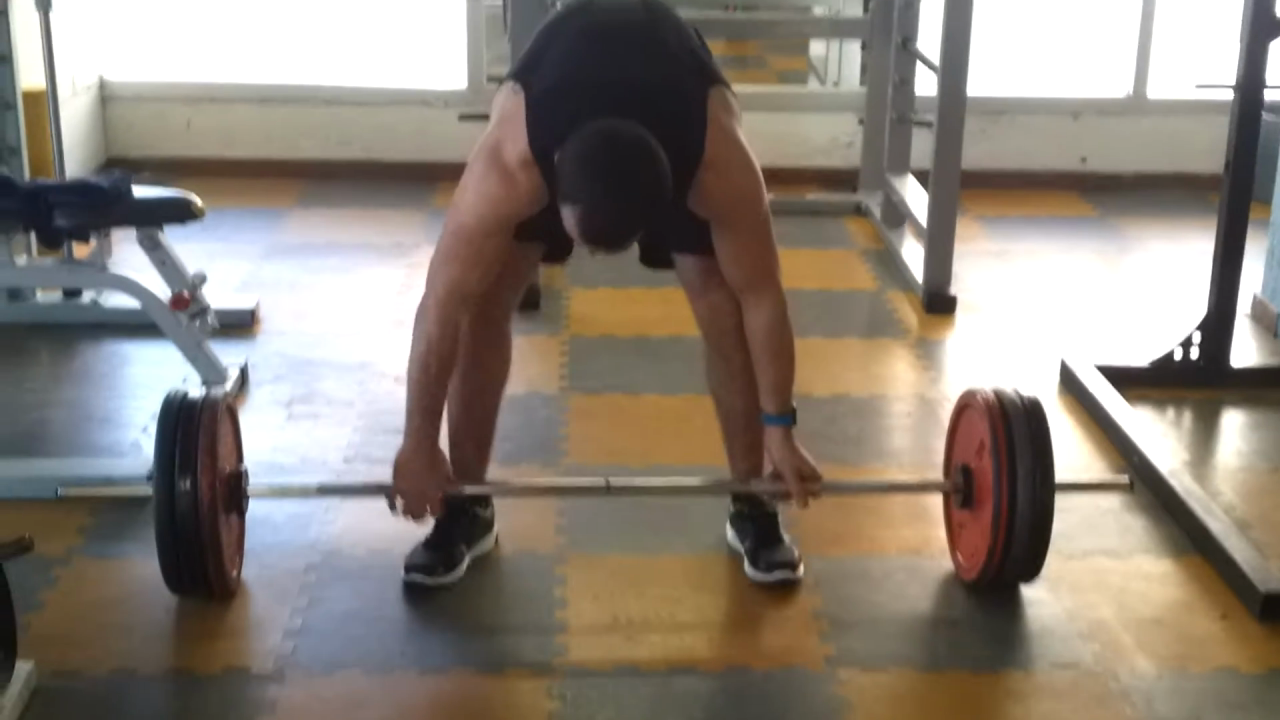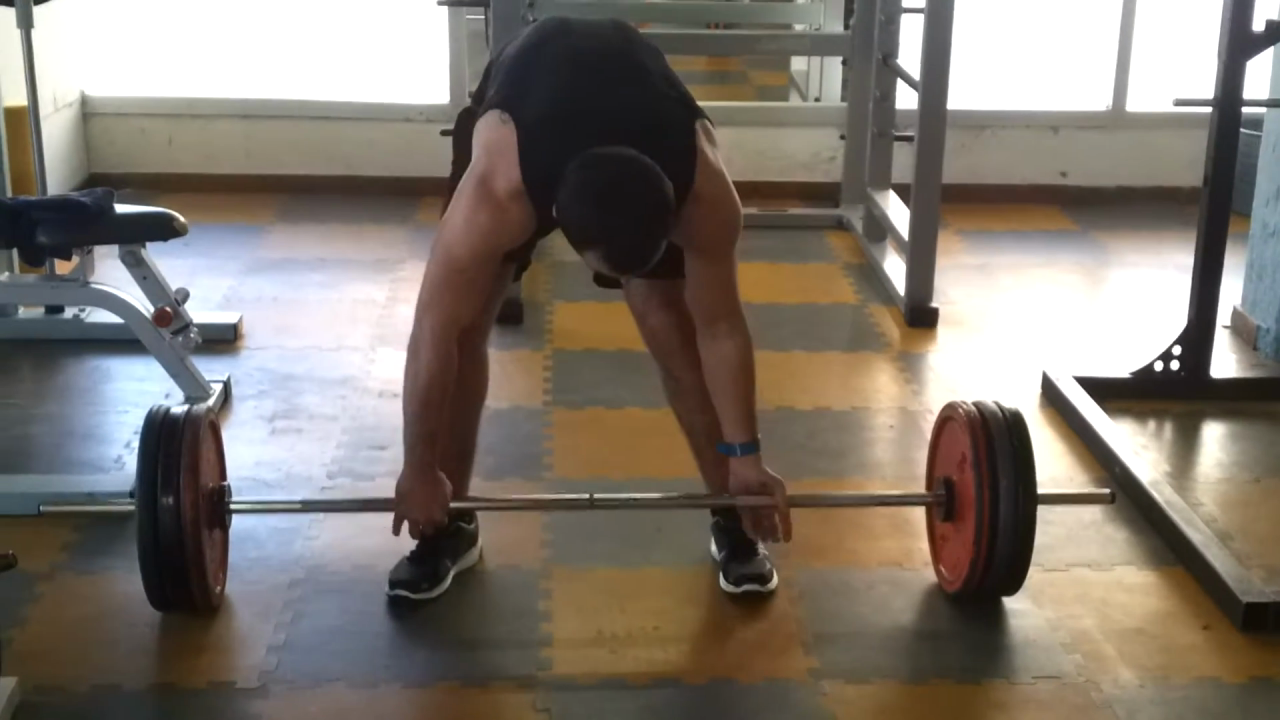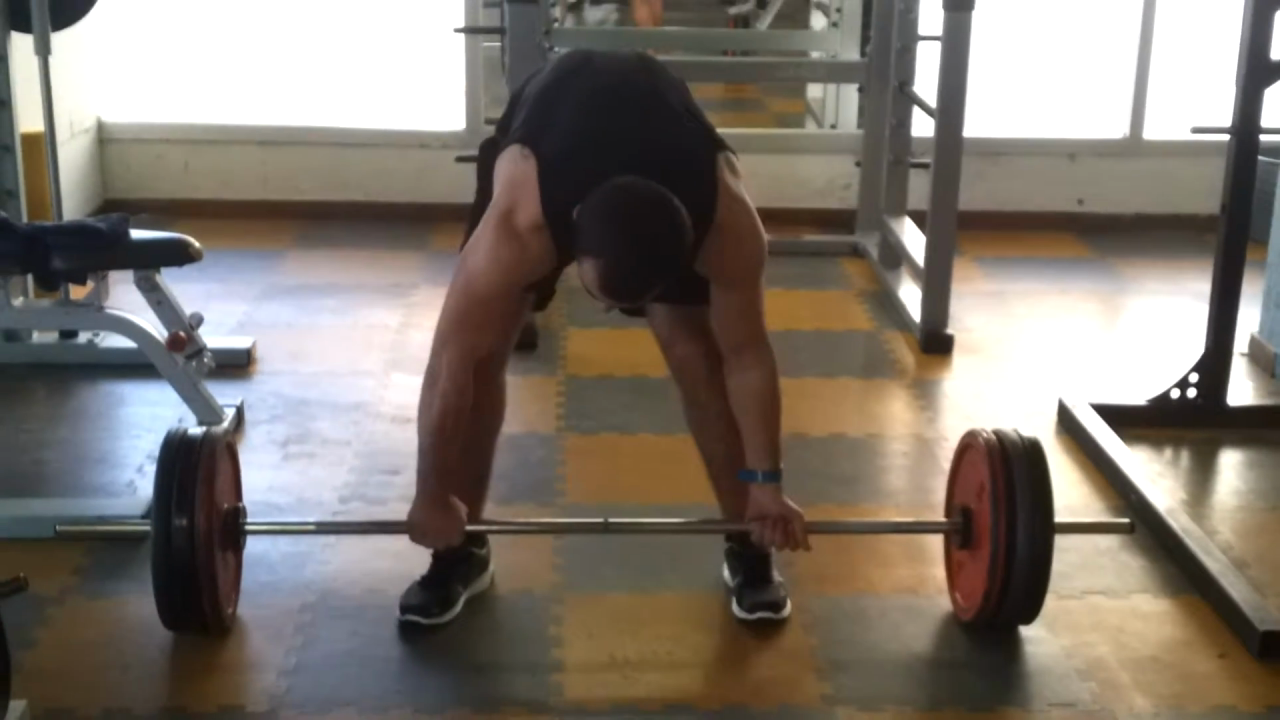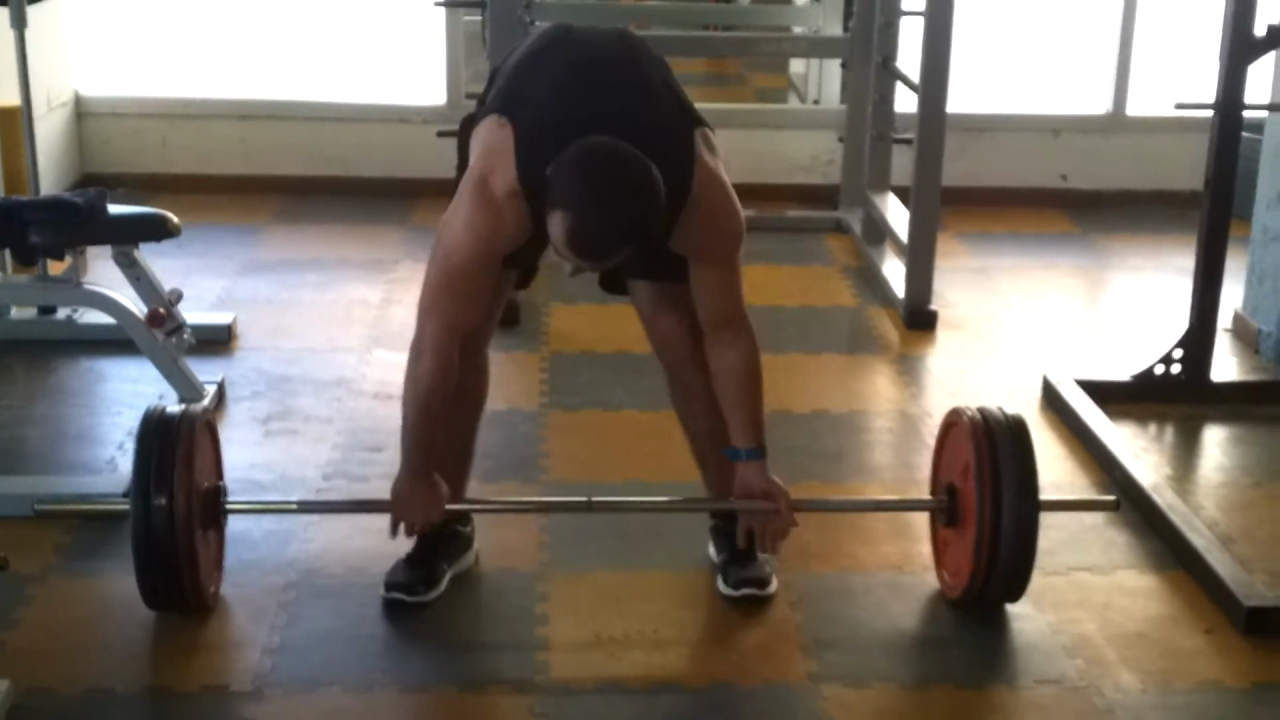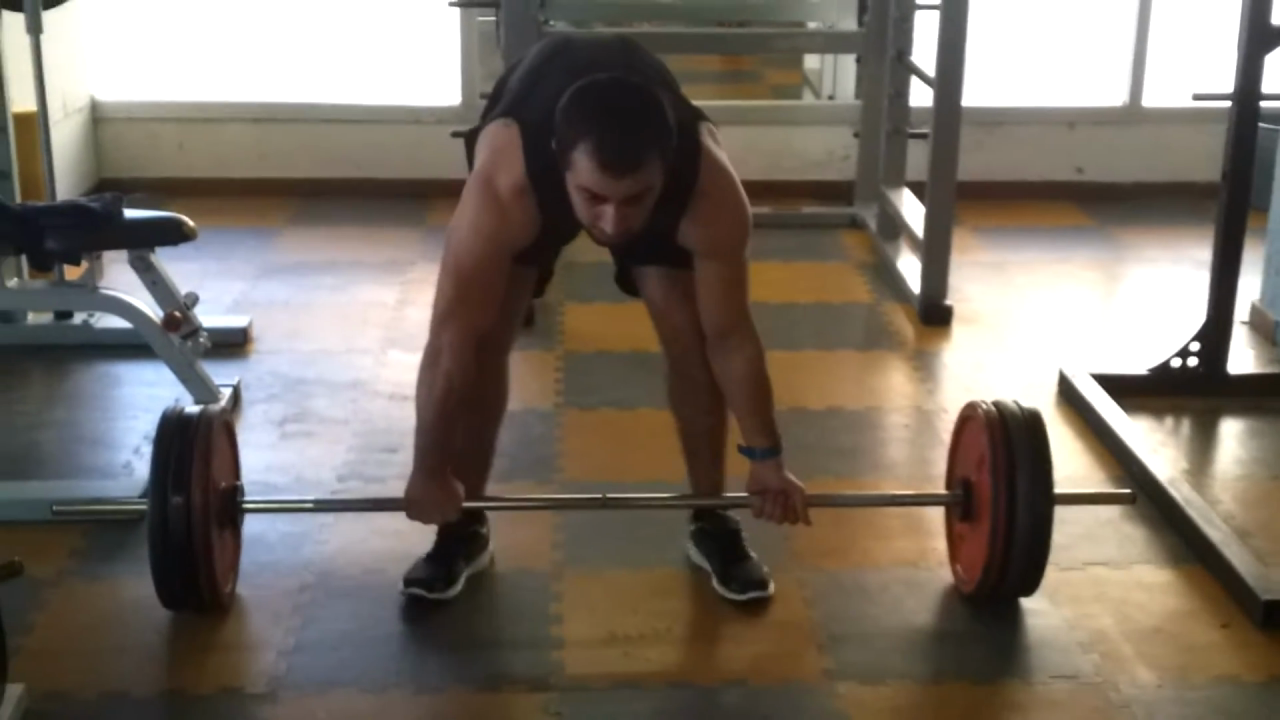
dt=1s
person 1, frame 1
left shoulder: (720, 167)
right shoulder: (509, 167)
left elbow: (759, 295)
right elbow: (445, 302)
left wrist: (779, 429)
right wrist: (419, 445)
left hip: (675, 113)
left knee: (722, 305)
right knee: (485, 300)
left ankle: (751, 506)
right ankle: (466, 507)
person 1, frame 2
left shoulder: (705, 193)
right shoulder: (497, 195)
left elbow: (719, 325)
right elbow: (436, 331)
left wrist: (746, 458)
right wrist: (420, 471)
left knee: (670, 320)
right knee: (467, 319)
left ankle: (730, 521)
right ankle: (453, 526)
person 1, frame 3
left shoulder: (728, 225)
right shoulder: (518, 225)
left elbow: (745, 353)
right elbow: (453, 358)
left wrist: (765, 483)
right wrist: (433, 496)
left knee: (696, 351)
right knee: (485, 348)
left ankle: (746, 547)
right ankle: (463, 551)
person 1, frame 4
left shoulder: (704, 200)
right shoulder: (495, 193)
left elbow: (725, 331)
right elbow: (438, 337)
left wrist: (751, 463)
right wrist: (417, 474)
left knee: (680, 332)
right knee: (466, 329)
left ankle: (729, 521)
right ankle: (447, 528)
person 1, frame 5
left shoulder: (711, 189)
right shoulder: (502, 186)
left elbow: (728, 335)
right elbow: (453, 339)
left wrist: (766, 459)
right wrist: (430, 473)
left knee: (687, 333)
right knee: (487, 336)
left ankle: (711, 520)
right ankle: (464, 527)
